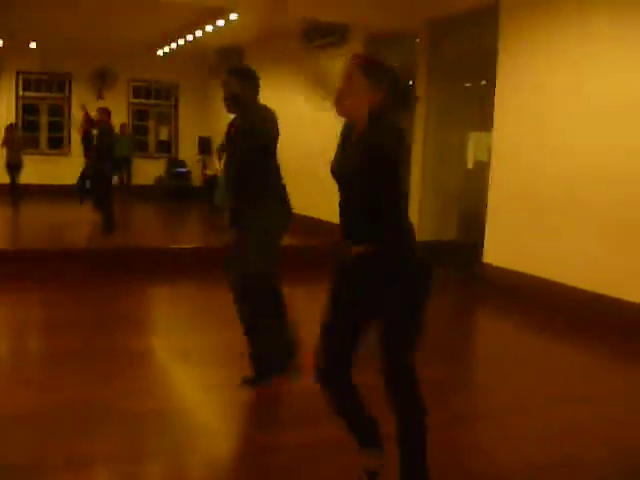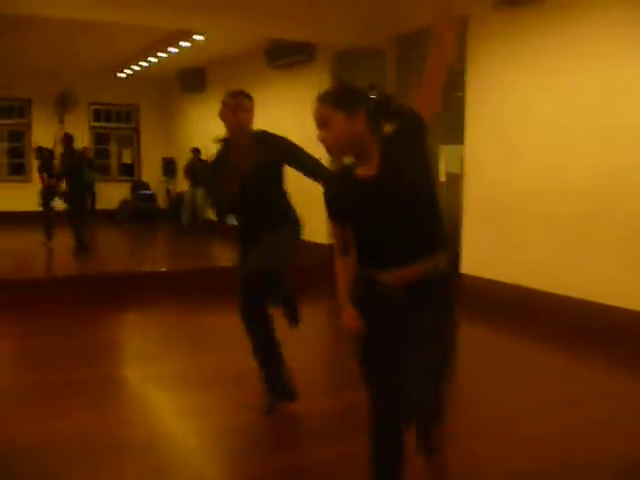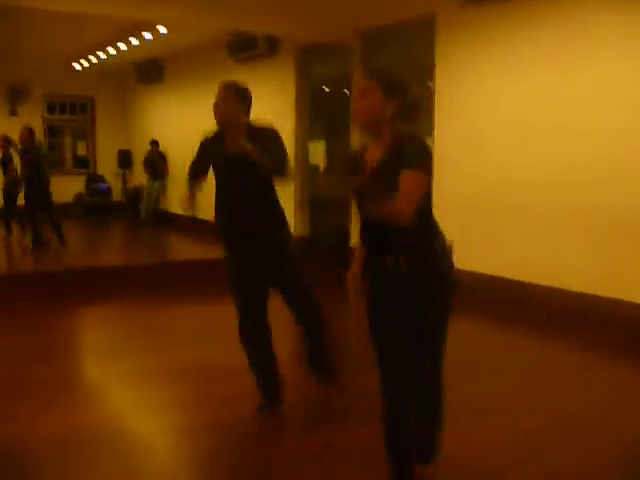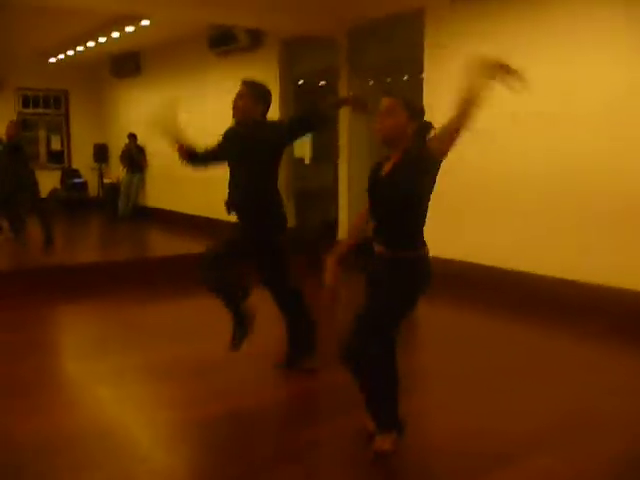
dt=0.5s
person 1, frame 1
left shoulder: (386, 135)
right shoulder: (350, 135)
left hip: (397, 267)
right hip: (356, 266)
left knee: (398, 375)
right knee: (330, 367)
right ankle: (370, 446)
person 1, frame 2
left shoulder: (407, 142)
right shoulder: (340, 188)
left elbow: (434, 82)
right elbow: (345, 254)
right wrist: (346, 305)
left hip: (428, 293)
right hip: (375, 298)
left knee: (419, 401)
right knee: (385, 411)
left ankle: (428, 427)
person 1, frame 3
left shoulder: (411, 148)
right shoulder: (361, 159)
left elbow: (404, 211)
right wrist: (358, 263)
left hip: (427, 273)
right hip: (383, 276)
left knee: (425, 376)
right knee: (394, 383)
person 1, frame 4
left shoulder: (418, 158)
right shoulder: (379, 169)
left elbow: (459, 122)
right elbow: (364, 221)
left wrist: (483, 75)
right wrist: (336, 255)
left hip: (405, 268)
right hip: (383, 265)
left knee: (355, 350)
right knee: (378, 347)
left ankle: (388, 424)
right ankle: (383, 417)
person 2, frame 1
left shoulder: (255, 118)
right shoulder: (242, 123)
left hip: (266, 210)
right hip: (247, 212)
left knee: (255, 274)
right knee: (243, 282)
right ankle: (265, 365)
person 2, frame 2
left shoulder: (271, 143)
right shoulder: (219, 163)
left elbow: (311, 166)
right elbow: (223, 209)
right wrist: (238, 170)
left hip: (281, 228)
right hip: (250, 238)
left knee: (258, 271)
right knee: (252, 313)
right ankle: (277, 385)
person 2, frame 3
left shoulder: (266, 137)
right shoulder: (211, 144)
left elbow: (280, 170)
right elbow: (196, 171)
left wrist: (250, 152)
right wrist: (191, 187)
left hip: (272, 233)
right hip: (239, 241)
left knee: (303, 306)
right knee: (252, 319)
left ankle: (317, 360)
right ankle: (270, 389)
person 2, frame 4
left shoulder: (273, 130)
right shoulder: (236, 135)
left elbow: (308, 121)
right elbow: (206, 158)
left wrist: (335, 105)
right wrist: (186, 151)
left hip: (263, 222)
right hip: (254, 222)
left knee: (214, 265)
right knee: (281, 287)
left ankle: (240, 315)
right ankle: (302, 350)
